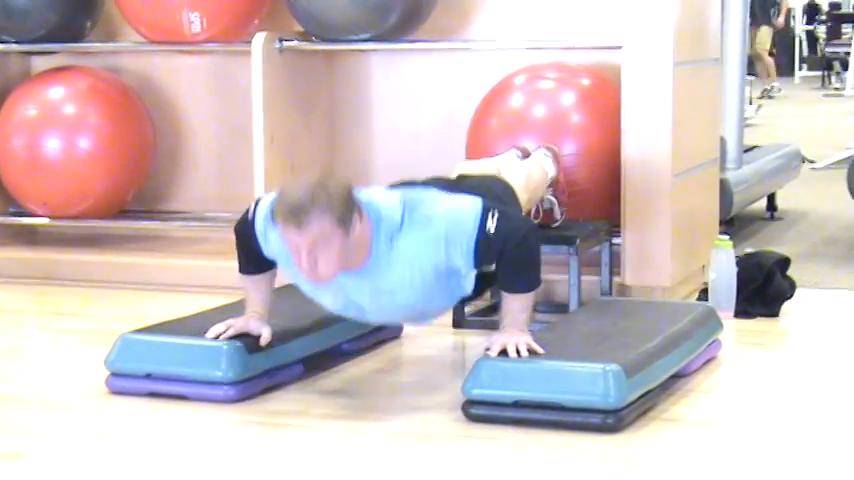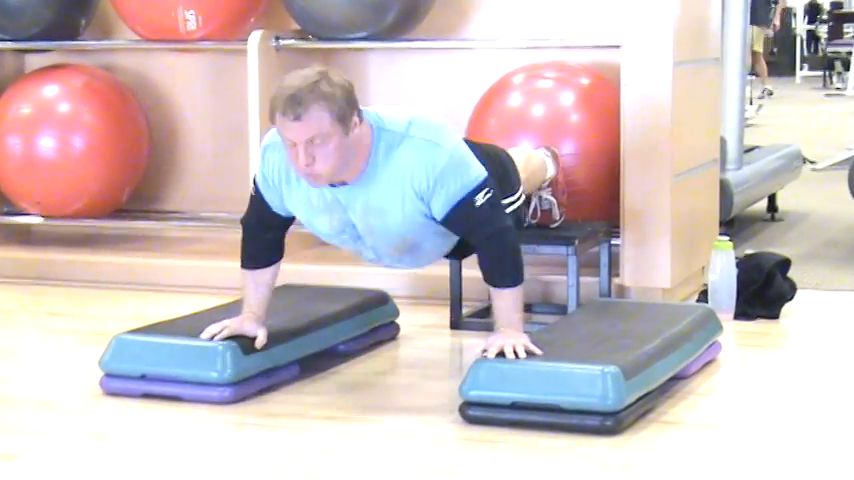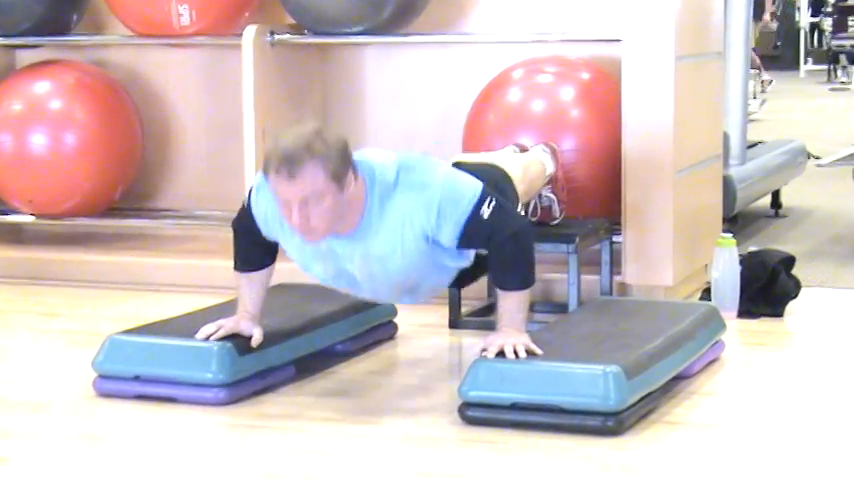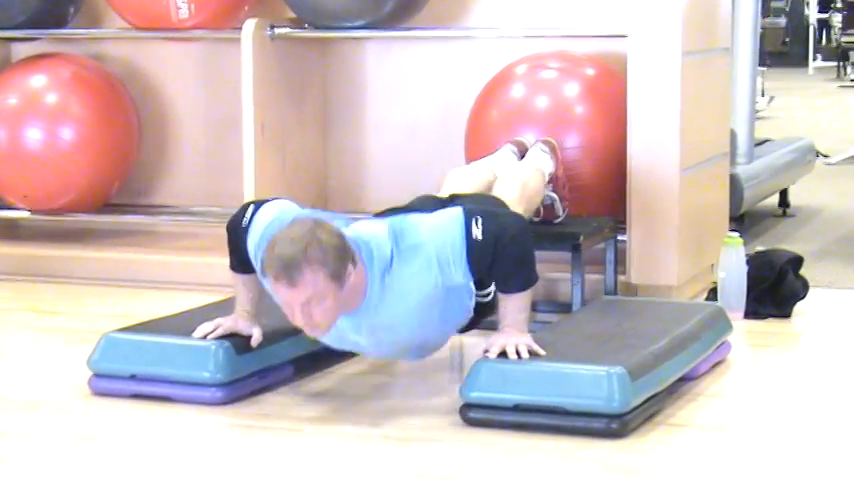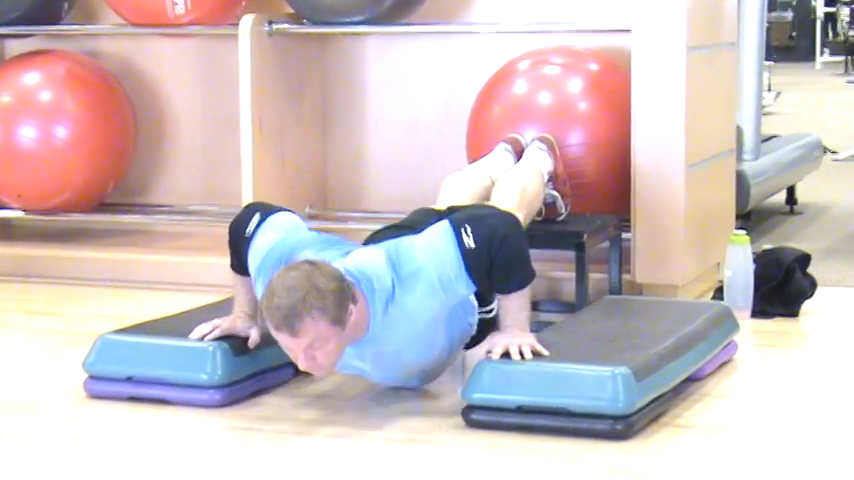
dt=0.2s
person 1, frame 1
left shoulder: (424, 228)
right shoulder: (279, 218)
left elbow: (515, 235)
right elbow: (249, 231)
left wrist: (514, 328)
right wrist: (255, 314)
left hip: (484, 225)
left knee: (512, 193)
right knee: (460, 179)
left ankle: (543, 165)
right ankle: (511, 157)
person 1, frame 2
left shoulder: (424, 152)
right shoulder: (277, 154)
left elbow: (496, 234)
right elbow: (261, 226)
left wrist: (509, 330)
right wrist: (252, 315)
left hip: (479, 194)
left knee: (514, 171)
left ankle: (543, 164)
right ankle: (527, 158)
person 1, frame 3
left shoulder: (417, 197)
right shoulder: (275, 194)
left elbow: (512, 233)
right elbow: (248, 231)
left wrist: (511, 329)
right wrist: (247, 313)
left hip: (480, 214)
left knee: (509, 182)
left ankle: (540, 160)
right ankle: (508, 153)
person 1, frame 4
left shoulder: (413, 262)
right shoulder: (271, 240)
left elbow: (510, 232)
right elbow: (242, 221)
left wrist: (514, 329)
right wrist: (245, 314)
right hip: (397, 224)
left knee: (508, 200)
right knee: (452, 192)
left ankle: (540, 161)
right ankle: (508, 155)
person 1, frame 5
left shoulder: (414, 288)
right shoulder: (277, 269)
left elbow: (501, 232)
right elbow: (251, 219)
left wrist: (516, 328)
right wrist: (244, 315)
right hip: (391, 242)
left knee: (506, 207)
right knee: (447, 203)
left ankle: (538, 159)
right ankle: (503, 154)
